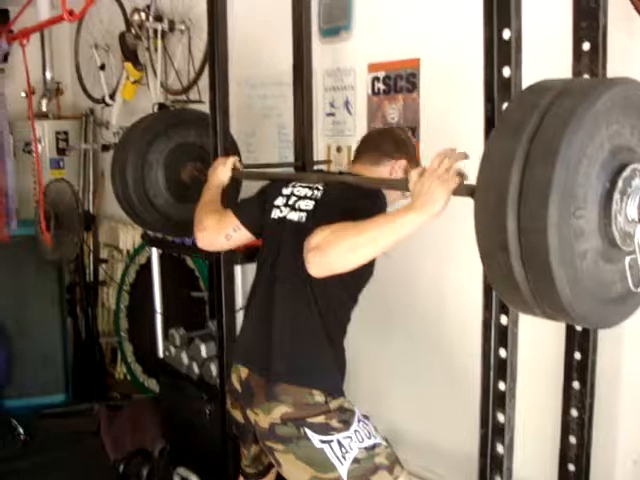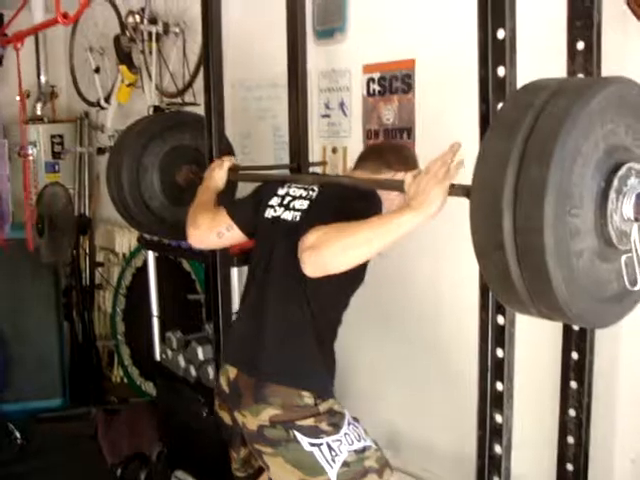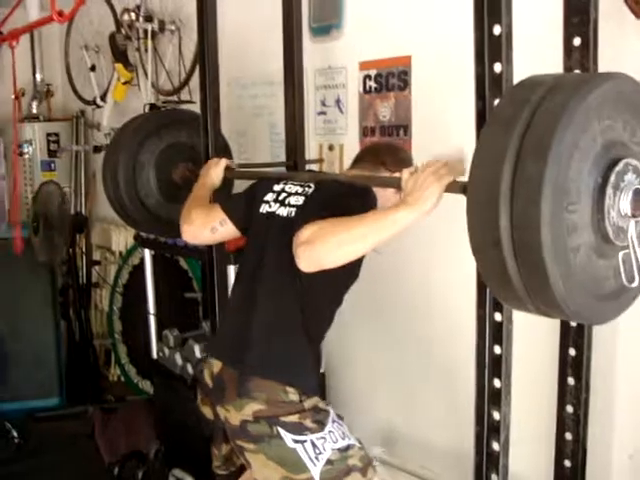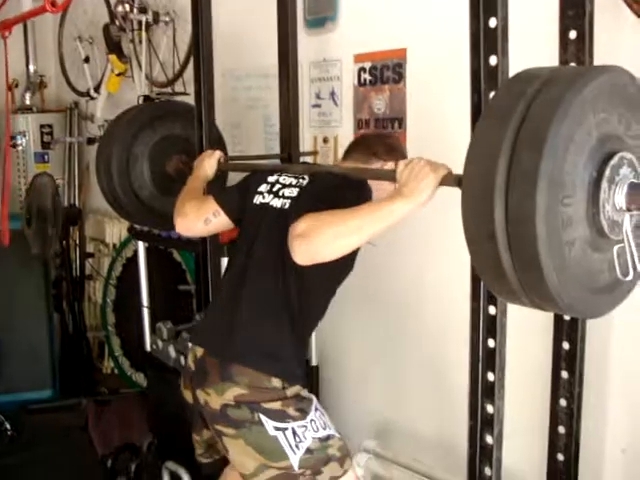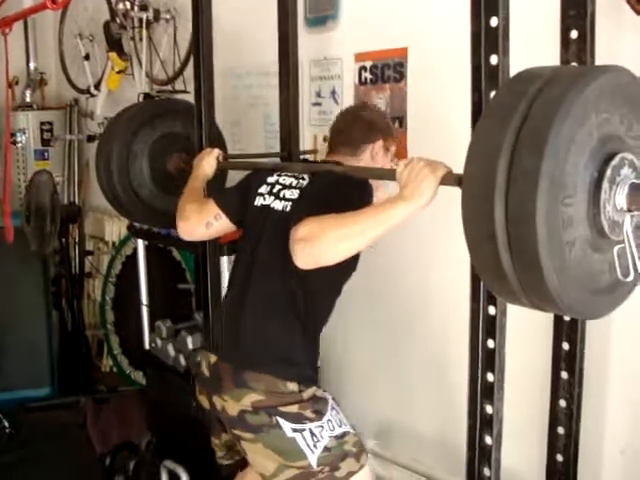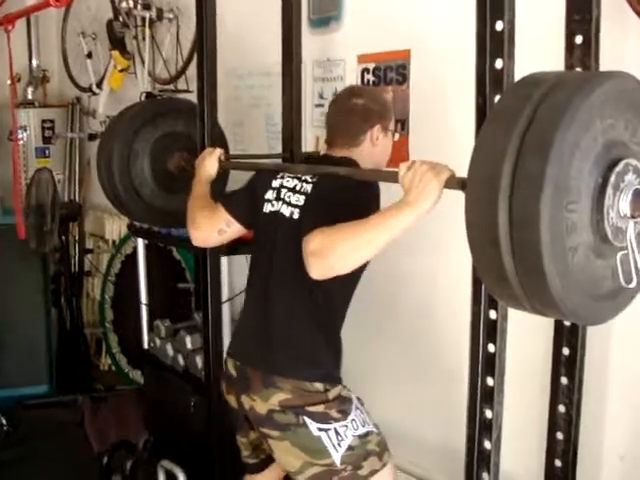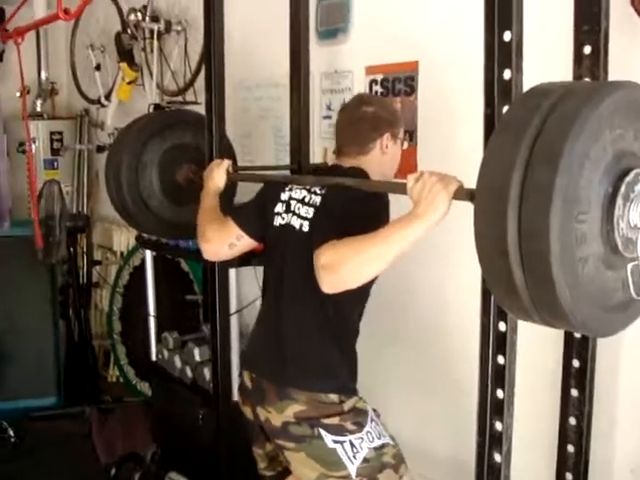
dt=0.2s
person 1, frame 1
left shoulder: (287, 188)
right shoulder: (364, 197)
left elbow: (209, 233)
right elbow: (321, 254)
left wrist: (215, 183)
right wrist: (418, 209)
left hip: (247, 379)
right hip: (298, 394)
person 1, frame 2
left shoulder: (283, 190)
right shoulder: (360, 200)
left elbow: (201, 232)
right elbow: (316, 254)
left wrist: (211, 185)
right wrist: (415, 210)
left hip: (236, 380)
right hip: (288, 398)
person 1, frame 3
left shoulder: (277, 187)
right shoulder: (356, 198)
left elbow: (194, 227)
right elbow: (311, 249)
left wrist: (207, 181)
right wrist: (410, 207)
left hip: (221, 375)
right hip: (273, 393)
person 1, frame 4
left shoulder: (272, 178)
right shoulder: (351, 189)
left elbow: (188, 219)
right elbow: (306, 242)
left wrist: (200, 174)
right wrist: (405, 198)
left hip: (205, 365)
right hip: (258, 384)
person 1, frame 5
left shoulder: (273, 178)
right shoulder: (350, 187)
left elbow: (190, 224)
right elbow: (308, 245)
left wrist: (200, 174)
right wrist: (406, 200)
left hip: (218, 371)
right hip: (271, 387)
person 1, frame 6
left shoulder: (277, 178)
right shoulder: (354, 187)
left elbow: (203, 231)
right elbow: (321, 257)
left wrist: (203, 176)
right wrist: (412, 205)
left hip: (243, 369)
right hip: (296, 385)
person 1, frame 7
left shoulder: (287, 189)
right shoulder: (363, 196)
left elbow: (214, 244)
right elbow: (332, 270)
left wrist: (211, 188)
right wrist: (422, 216)
left hip: (259, 380)
right hip: (312, 397)
